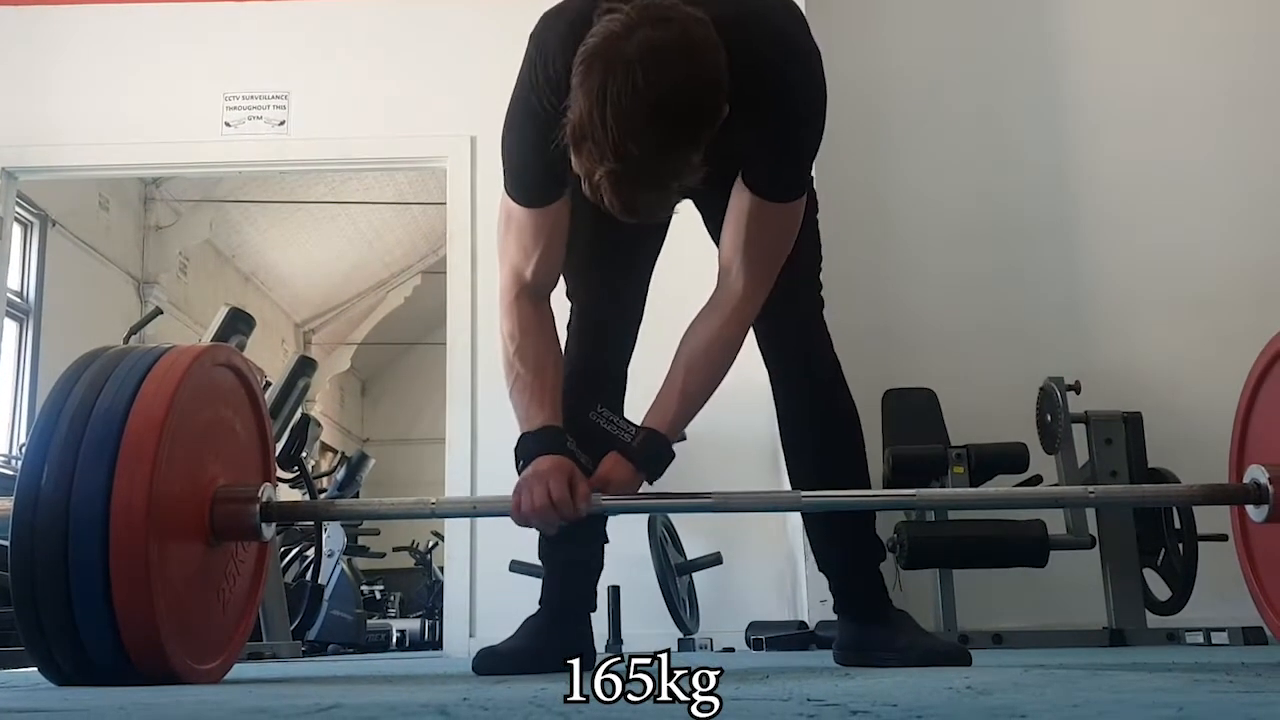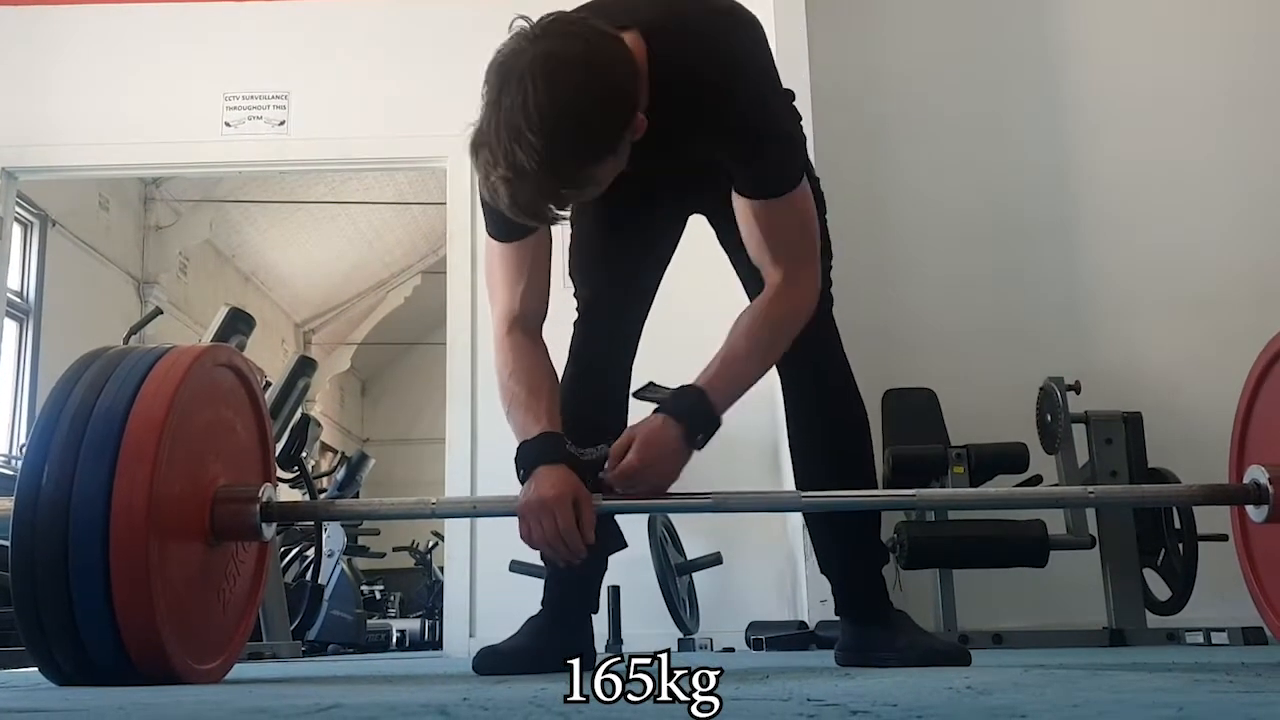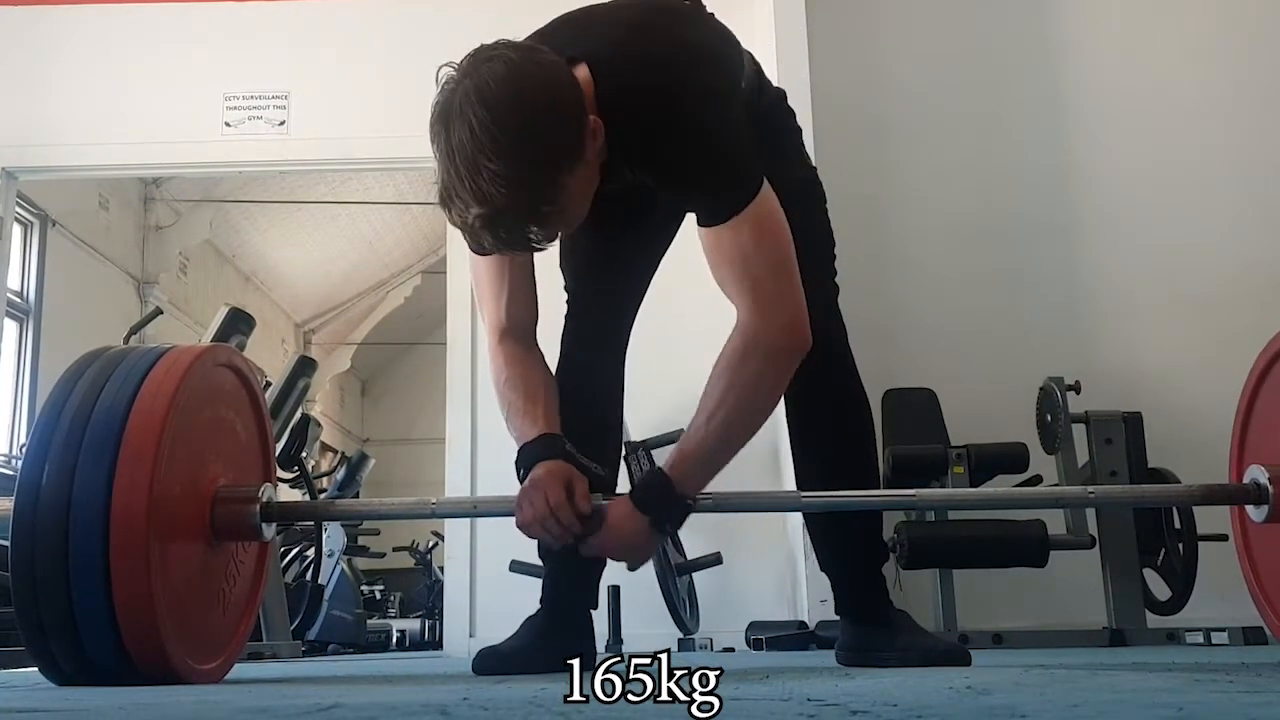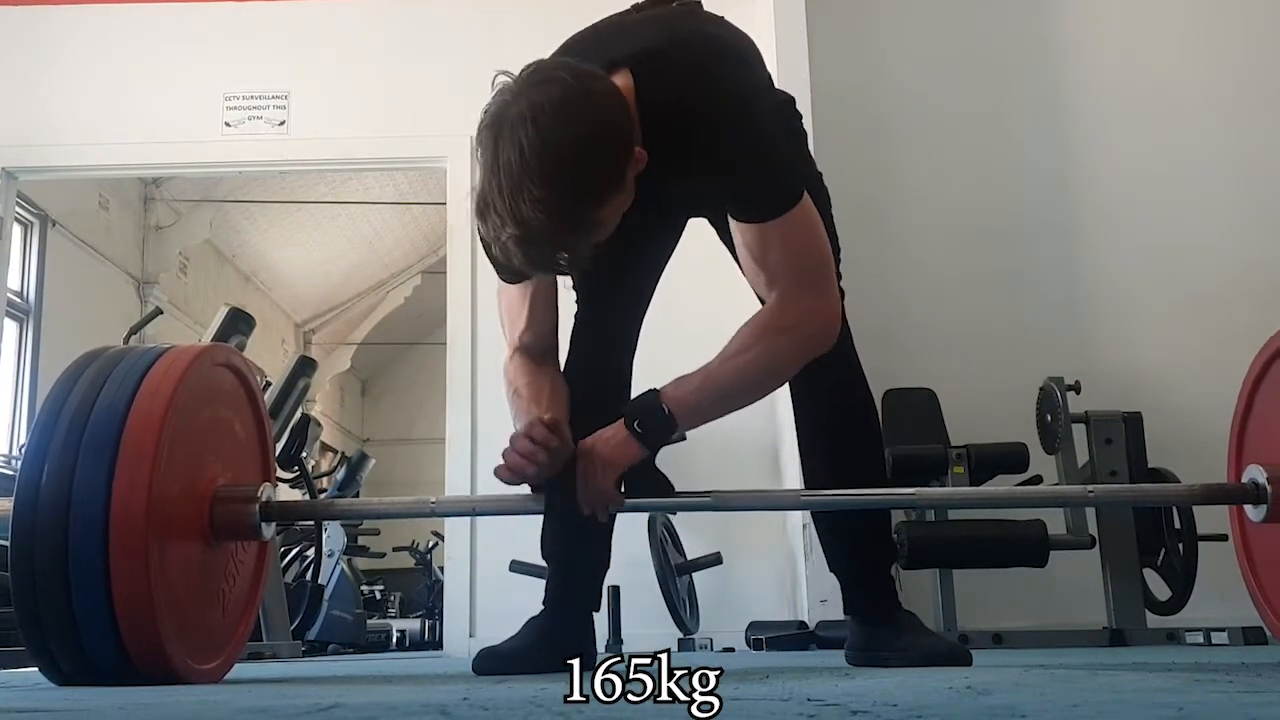
dt=0.7s
person 1, frame 1
left shoulder: (780, 64)
right shoulder: (552, 73)
left elbow: (740, 289)
right elbow: (525, 290)
left wrist: (646, 446)
right wrist: (543, 442)
left hip: (746, 149)
right hip: (605, 138)
left knee: (797, 336)
right knee: (596, 335)
left ankle: (865, 611)
right ankle: (562, 616)
person 1, frame 2
left shoulder: (725, 69)
right shoulder: (521, 136)
left elbow: (793, 284)
right elbow: (514, 323)
left wrist: (690, 419)
right wrist: (543, 457)
left hip: (738, 161)
right hip: (628, 174)
left knee: (814, 350)
right knee: (598, 337)
left ankle: (867, 614)
right ankle: (565, 617)
person 1, frame 3
left shoulder: (683, 95)
right shoulder: (496, 154)
left elbow: (776, 326)
right elbow: (509, 335)
left wrist: (660, 498)
right wrist: (540, 454)
left hip: (746, 134)
right hip: (618, 164)
left knee: (816, 341)
right knee: (589, 334)
left ankle: (867, 614)
right ankle: (564, 618)
person 1, frame 4
left shoulder: (725, 102)
right shoulder: (523, 167)
left elbow: (808, 313)
right elbow: (529, 350)
left wrist: (648, 422)
right wrist: (541, 428)
left hip: (732, 146)
left knee: (825, 343)
right knee: (597, 335)
left ankle: (876, 613)
right ankle: (568, 616)
